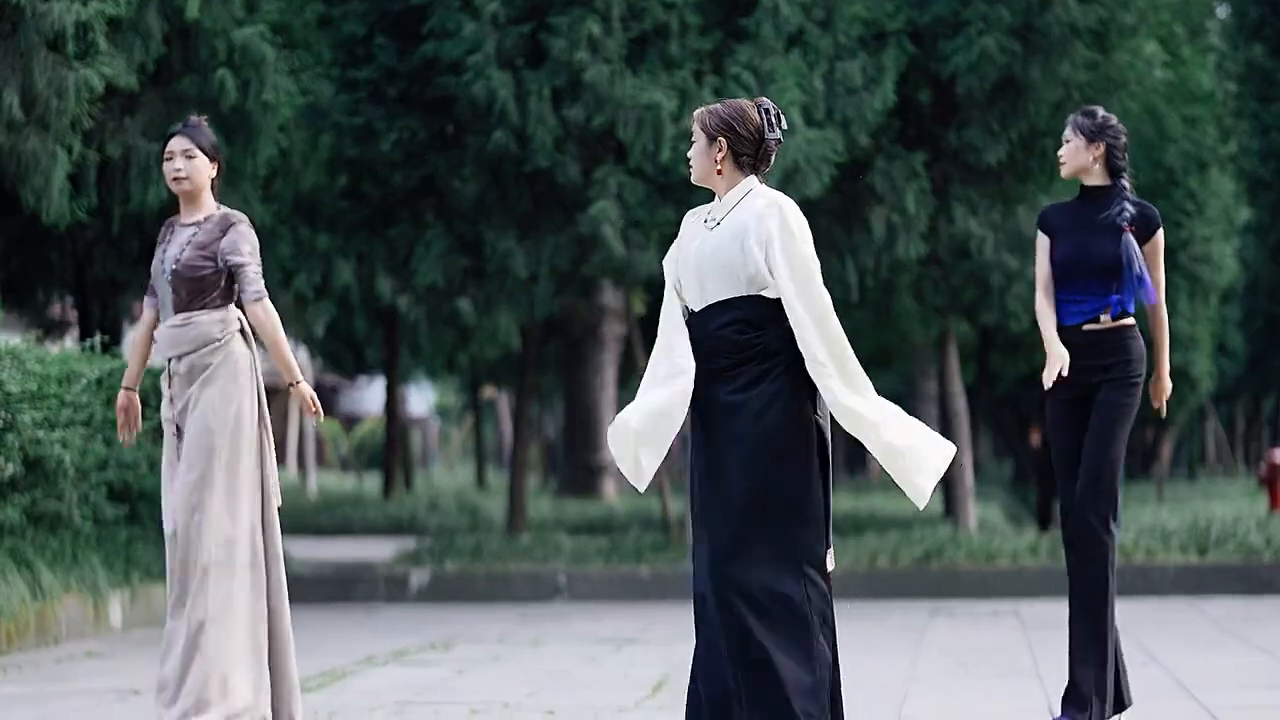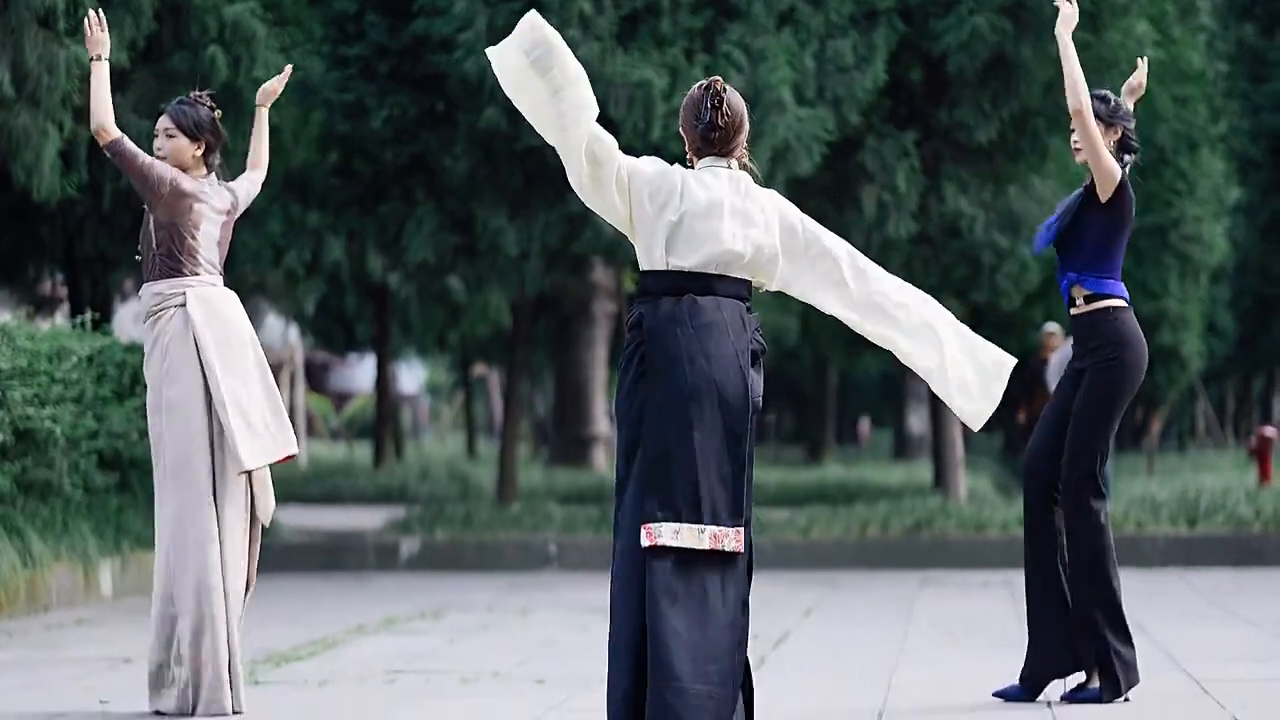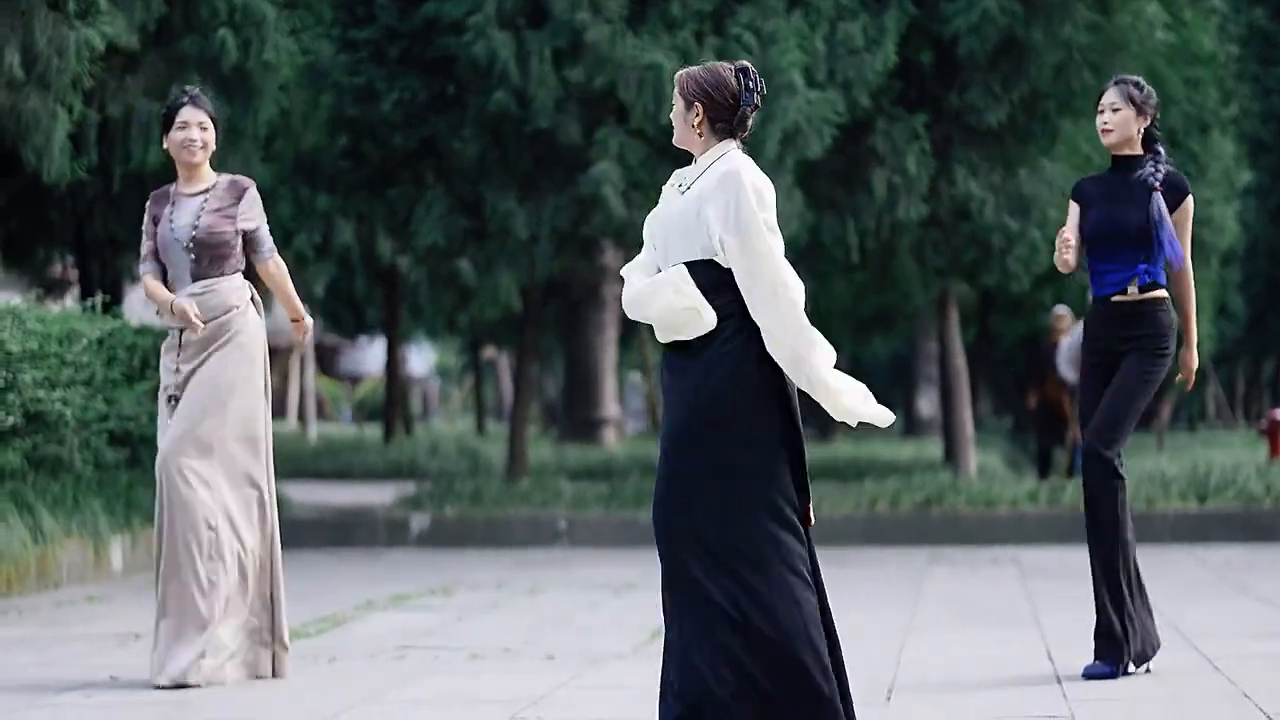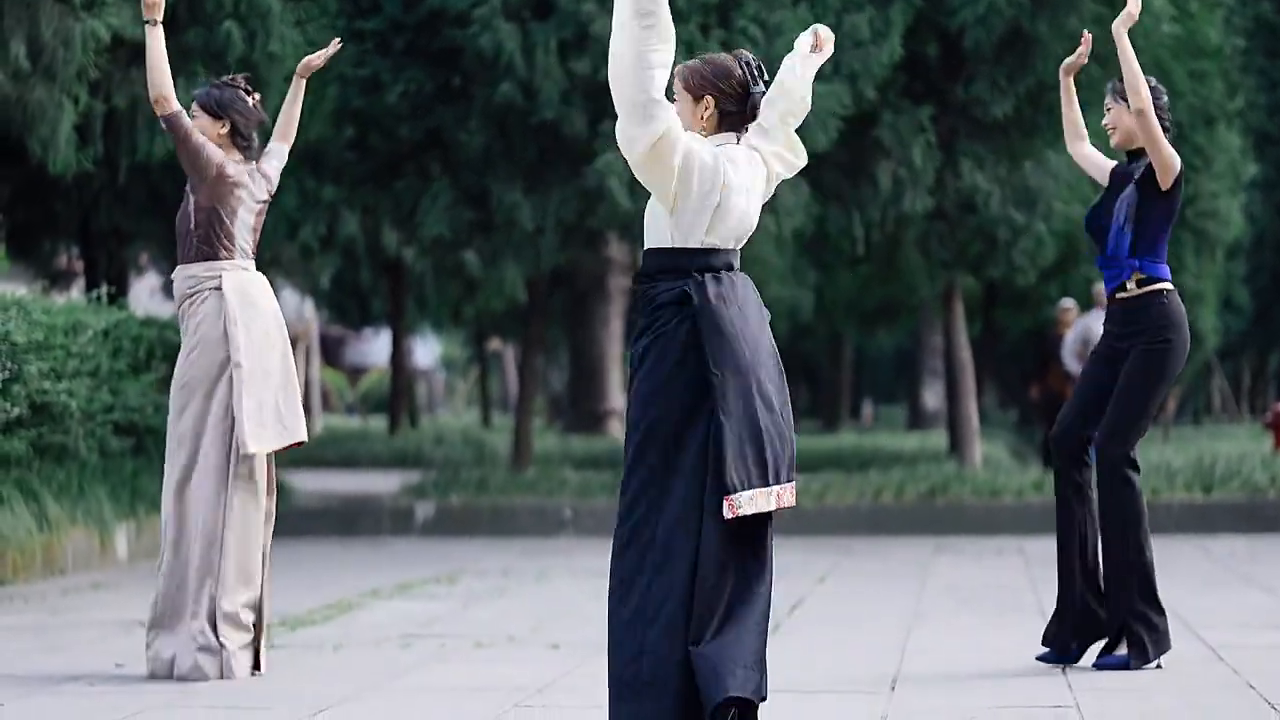
dt=1s
person 1, frame 1
left shoulder: (774, 214)
right shoulder: (694, 226)
left elbow: (812, 316)
right elbow: (674, 317)
left wrist: (856, 408)
right wrist: (662, 401)
left hip: (770, 397)
right hip: (717, 401)
left knee: (753, 557)
right knee: (728, 560)
person 1, frame 2
left shoulder: (660, 186)
right shoulder: (771, 209)
left elbow: (583, 140)
right elbow: (856, 280)
left wrist: (538, 48)
right wrist: (941, 340)
left hip: (665, 357)
right hip: (731, 361)
left knee: (661, 528)
right knee: (710, 528)
person 1, frame 3
left shoulder: (737, 182)
right shoulder: (680, 187)
left elbow: (770, 282)
right elbow: (651, 266)
left wrist: (820, 377)
right wrist: (656, 293)
left hip: (731, 362)
right hip: (703, 367)
left knee: (725, 525)
right knee: (733, 528)
person 1, frame 4
left shoulder: (691, 158)
right shoulder: (748, 158)
left elbow: (639, 104)
right elbow: (781, 120)
left hip: (687, 333)
right hip: (723, 332)
left knee: (672, 505)
right knee: (718, 508)
person 2, frame 1
left shoulder: (1139, 215)
right shoulder: (1053, 217)
left elbow: (1158, 299)
right elbow: (1044, 291)
left wrist: (1163, 370)
right wrist: (1051, 348)
left hip: (1117, 362)
right hip: (1068, 367)
left knee: (1091, 502)
right knee: (1073, 507)
person 2, frame 2
left shoulder: (1112, 185)
right shoulder: (1100, 191)
left elbow: (1087, 116)
right wrist: (1126, 97)
left hip: (1111, 345)
right hip: (1088, 348)
left knee: (1078, 485)
right knee: (1040, 476)
left ankle: (1109, 665)
right ankle: (1052, 656)
person 2, frame 3
left shoulder: (1170, 184)
right shoulder: (1087, 190)
left elbow: (1182, 270)
right elbow: (1068, 261)
left wrist: (1189, 342)
right wrist: (1061, 249)
left hip: (1147, 332)
right hip: (1101, 333)
left knee: (1100, 454)
right knee: (1100, 463)
left ankle: (1121, 635)
right ankle: (1133, 631)
person 2, frame 4
left shoulder: (1164, 170)
right shoulder: (1123, 177)
left elbow: (1142, 103)
right elbow: (1077, 146)
right wrist: (1068, 77)
left hip: (1155, 327)
right hip: (1118, 329)
left knee: (1112, 453)
right knee: (1068, 443)
left ankle: (1142, 629)
right ankle: (1085, 617)
person 3, frame 1
left shoulder: (232, 227)
right shoulder: (169, 232)
left elbow: (256, 303)
right elbow: (151, 310)
left wrist: (294, 378)
right wrist: (129, 384)
left hip: (221, 372)
right hip: (180, 379)
left knee: (209, 519)
right knee: (197, 519)
person 3, frame 2
left shoulder: (170, 186)
right shoulder: (224, 196)
left elbow: (103, 129)
right elbow: (258, 175)
left wrist: (98, 58)
right wrist: (263, 109)
left hip: (185, 332)
right hip: (219, 324)
left knee: (194, 488)
right knee: (211, 488)
person 3, frame 3
left shoulder: (240, 191)
right shoulder: (158, 203)
left elbow: (266, 258)
right elbow: (148, 278)
left wrist: (298, 315)
right wrist: (173, 303)
left hip: (231, 338)
right hip: (183, 347)
left knee: (187, 463)
right knee: (218, 482)
left ankle: (211, 645)
right ankle: (241, 641)
person 3, frame 4
left shoulder: (214, 168)
right shoulder: (258, 175)
left elbow: (163, 103)
right elbow: (282, 137)
right wrist: (301, 78)
left hip: (218, 320)
right hip: (244, 315)
left knee: (209, 469)
right knee: (233, 470)
left ankle: (208, 642)
right ankle: (236, 631)
